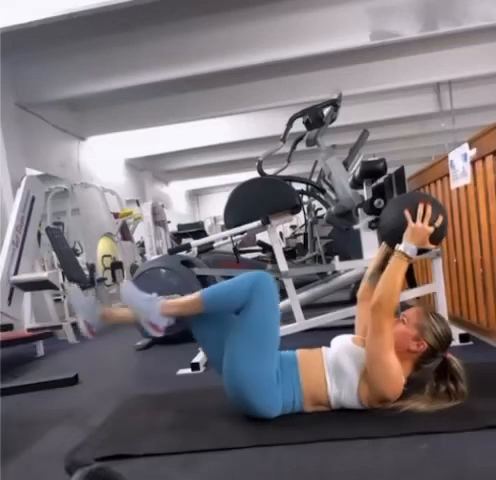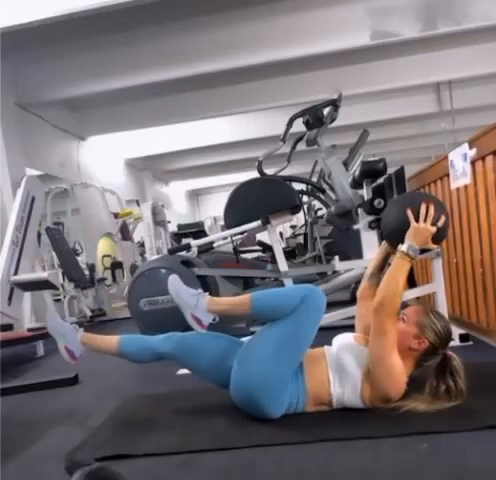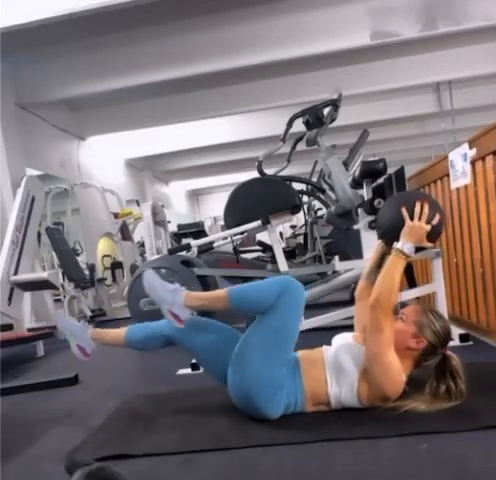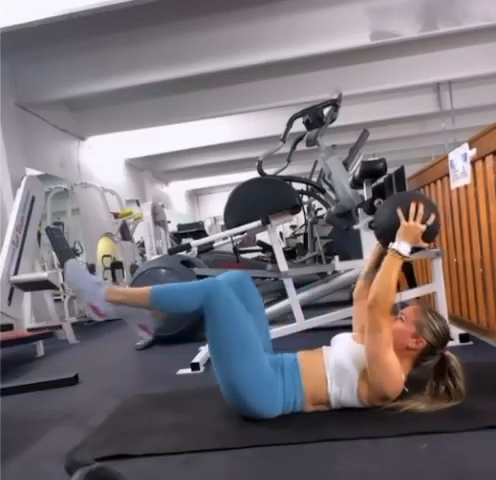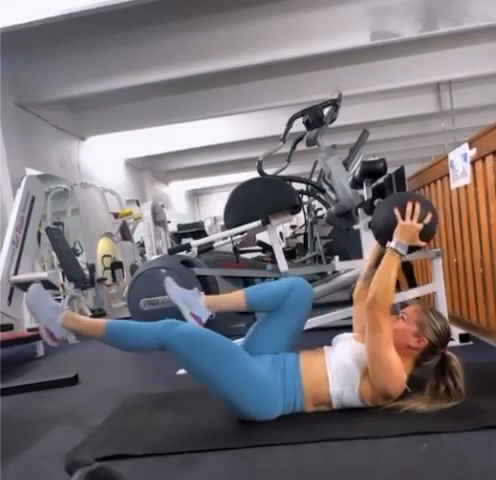
dt=0.3s
person 1, frame 1
left shoulder: (388, 381)
right shoulder: (373, 352)
left elbow: (378, 310)
right elbow: (366, 298)
left wrist: (407, 249)
right wrist: (387, 246)
left hip: (261, 391)
right hip: (266, 370)
left knee: (260, 283)
right knee: (202, 307)
left ankle: (160, 309)
right ankle: (105, 316)
person 1, frame 2
left shoulder: (390, 380)
right shoulder: (372, 349)
left elbow: (382, 310)
right elbow: (366, 298)
left wrist: (410, 249)
right wrist: (388, 246)
left hip: (262, 390)
right hip: (256, 373)
left knee: (311, 296)
right knee: (172, 342)
left ankle: (209, 306)
right ankle: (82, 342)
person 1, frame 3
left shoulder: (389, 378)
right shoulder: (373, 349)
left elbow: (378, 308)
right elbow: (364, 296)
left wrist: (405, 247)
right wrist: (385, 244)
left hip: (261, 391)
right hip: (257, 376)
left knee: (289, 288)
right knee: (179, 328)
left ankle: (186, 300)
right ankle: (93, 338)
person 1, frame 4
left shoulder: (389, 378)
right shoulder: (370, 347)
left elbow: (376, 308)
right elbow: (362, 296)
left wrist: (402, 246)
right wrist: (382, 245)
left hip: (261, 392)
right hip: (268, 372)
left knee: (212, 291)
right knee: (236, 282)
left ankle: (107, 295)
right ankle: (158, 316)
person 1, frame 5
left shoulder: (389, 379)
right shoulder: (371, 350)
left elbow: (375, 308)
right elbow: (362, 297)
left wrist: (399, 247)
right wrist: (380, 246)
left hip: (259, 393)
right hip: (265, 367)
left knee: (174, 333)
right knee: (298, 289)
left ankle: (66, 322)
right ankle: (201, 306)
